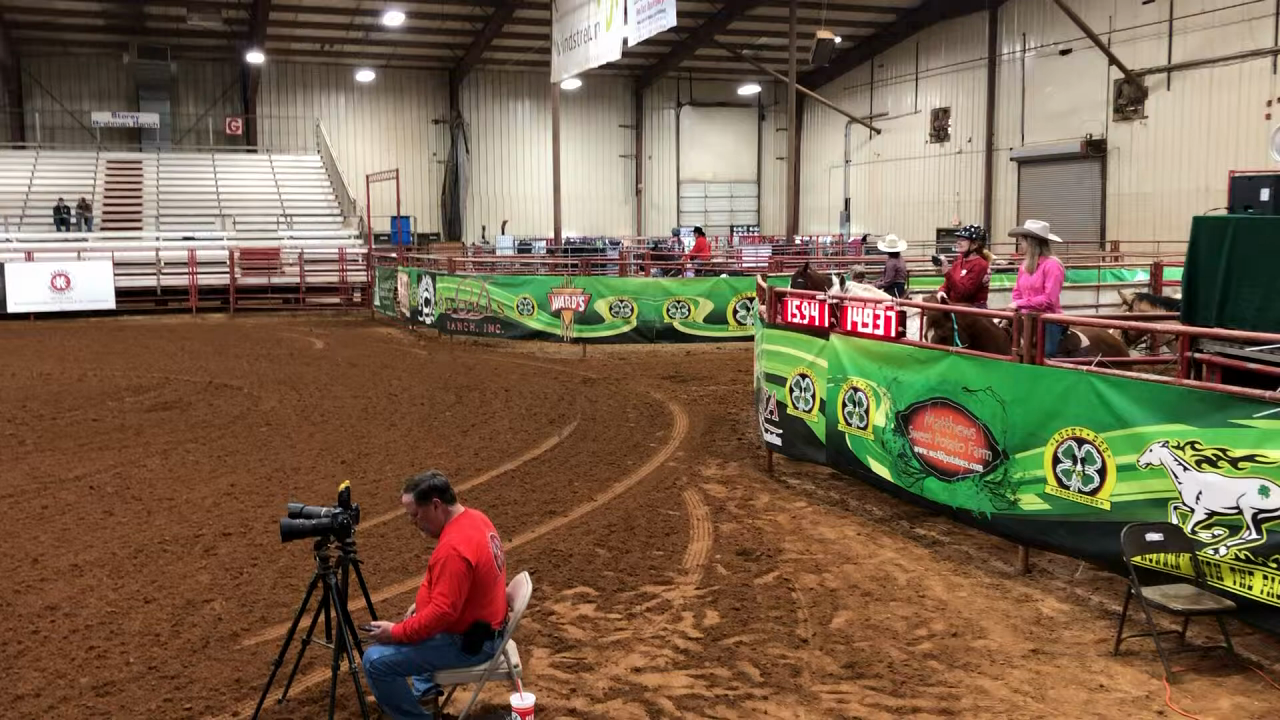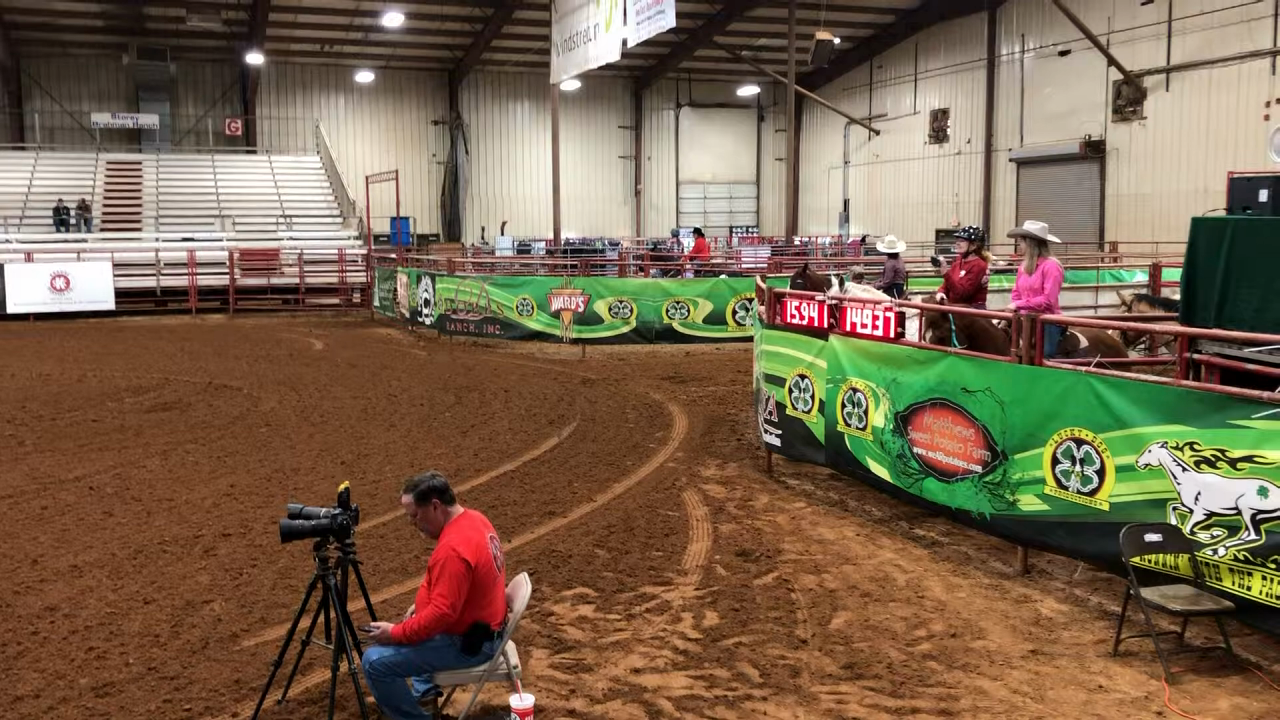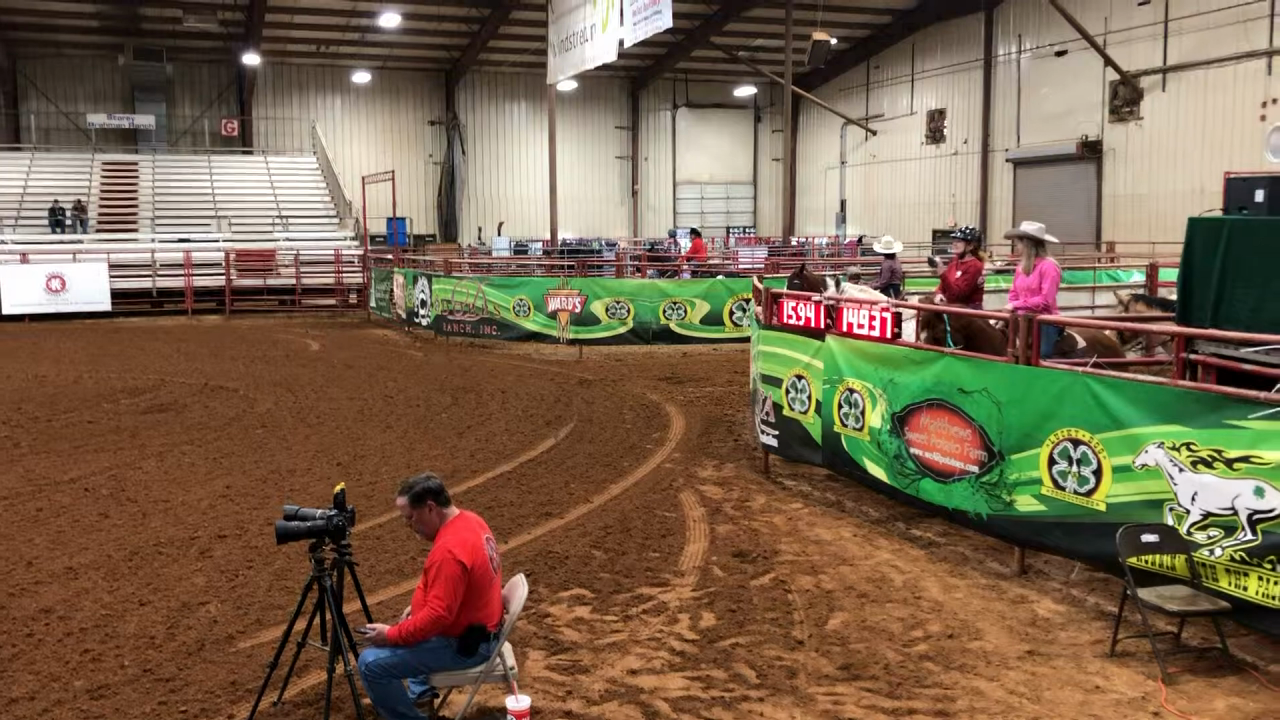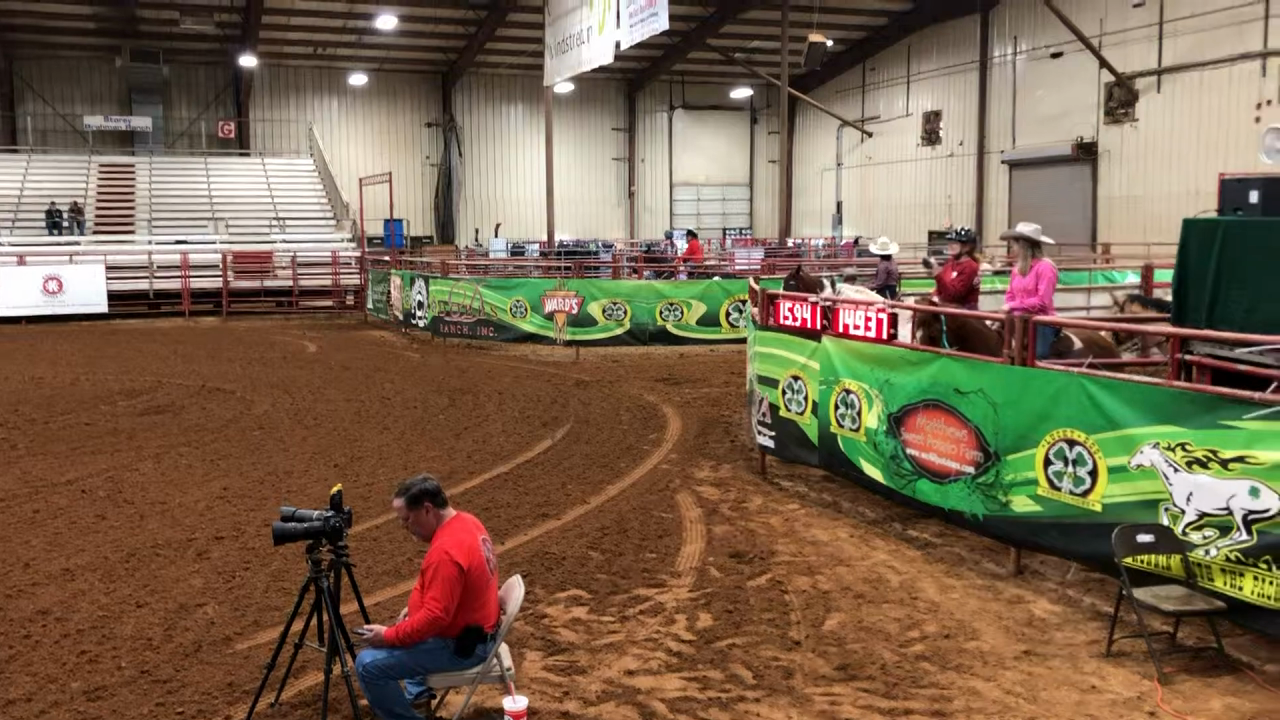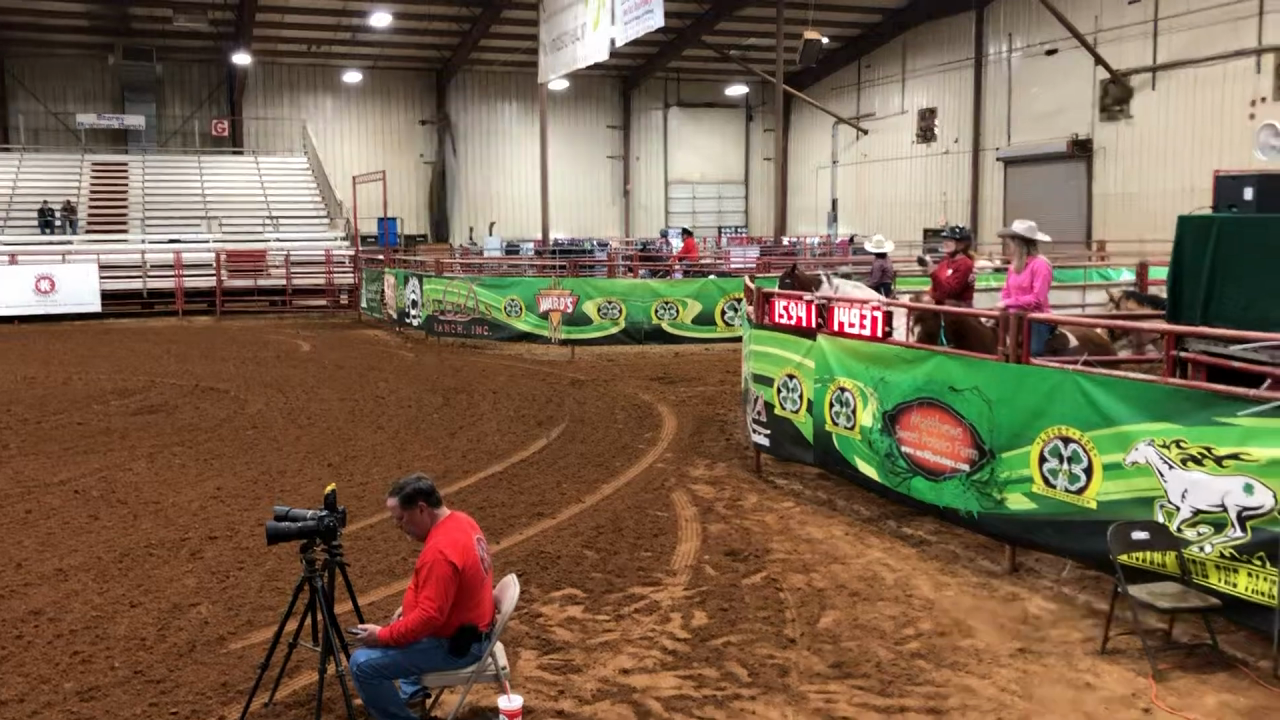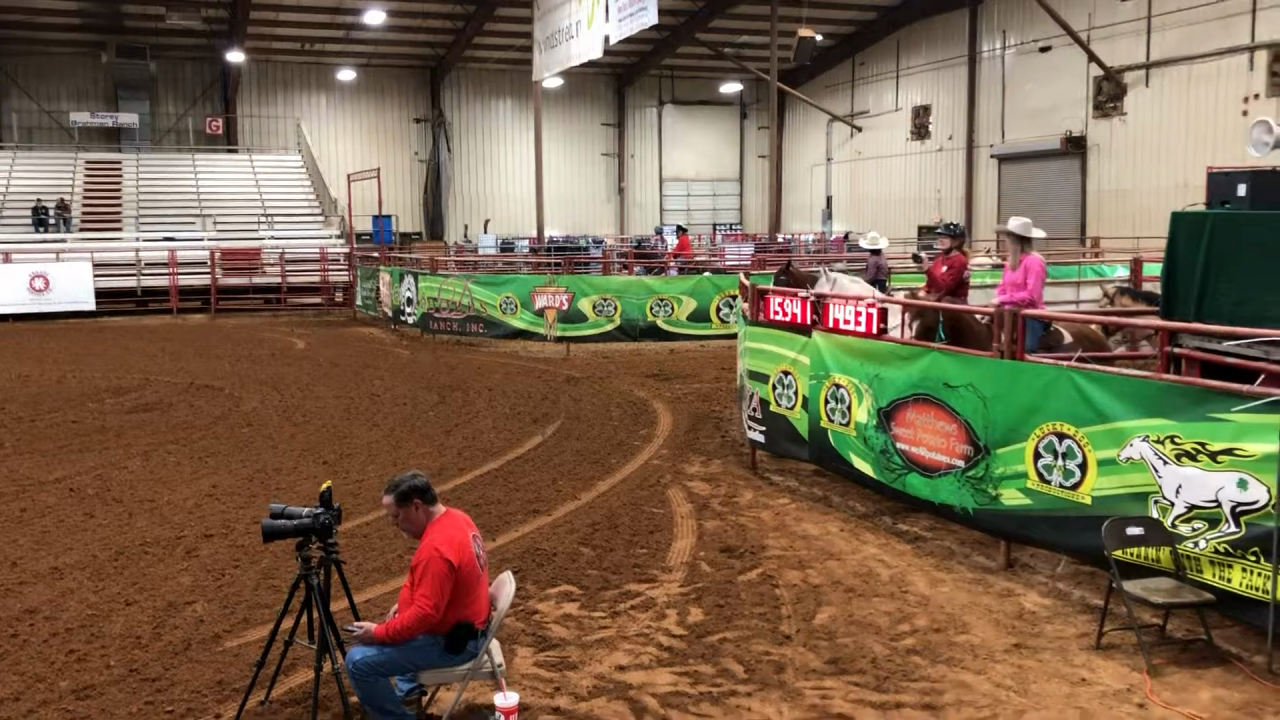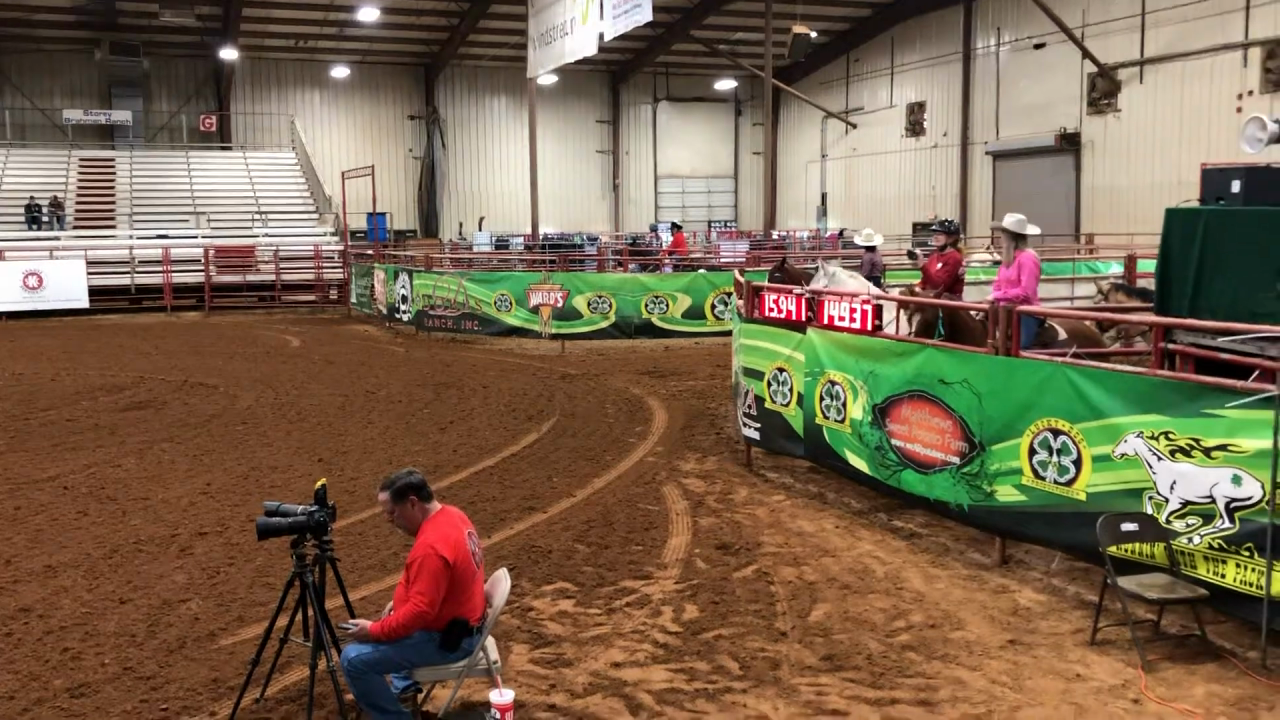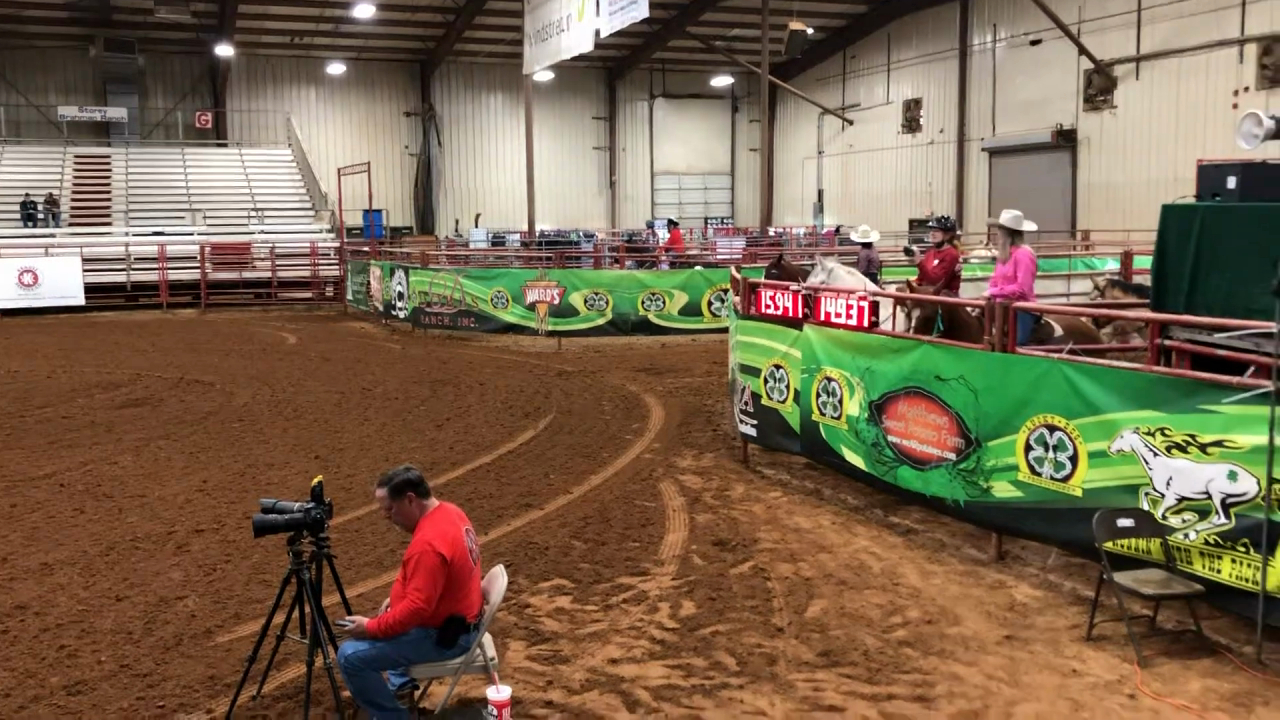
dt=0.1s
person 1, frame 1
left shoulder: (454, 547)
right shoulder: (475, 518)
left elbow: (442, 612)
left wrist: (395, 632)
right wrist: (423, 602)
left hip: (468, 641)
right hip: (481, 625)
left knee: (376, 660)
right knee: (414, 622)
right ankle: (425, 686)
person 1, frame 2
left shoulder: (453, 548)
right shoulder: (475, 519)
left elbow: (442, 614)
left wrist: (395, 633)
right wrist: (422, 603)
left hip: (468, 642)
right hip: (480, 626)
left knee: (375, 661)
right knee: (413, 624)
right ankle: (424, 687)
person 1, frame 3
left shoulder: (449, 550)
right shoulder: (471, 521)
left elbow: (438, 615)
left wrist: (391, 635)
right wrist: (419, 605)
left hip: (464, 644)
right hip: (477, 627)
left knee: (371, 663)
right knee: (410, 624)
right ankle: (420, 689)
person 1, frame 4
left shoulder: (446, 551)
right shoulder: (467, 522)
left elbow: (435, 617)
left wrist: (388, 636)
right wrist: (416, 606)
left hip: (461, 645)
right hip: (473, 628)
left knee: (368, 664)
right knee: (406, 627)
right ankle: (417, 690)
person 1, frame 5
left shoulder: (440, 551)
right shoulder: (461, 521)
left elbow: (429, 617)
left wrist: (382, 635)
right wrist: (410, 605)
left hip: (455, 644)
right hip: (469, 628)
left knee: (363, 664)
right knee: (400, 625)
right ankle: (412, 690)
person 1, frame 6
left shoulder: (436, 548)
right shoulder: (457, 518)
left elbow: (425, 614)
left wrist: (378, 633)
right wrist: (406, 603)
left hip: (451, 641)
right hip: (465, 625)
left knee: (359, 661)
right knee: (396, 625)
right ankle: (408, 688)
person 1, frame 7
left shoulder: (432, 546)
right shoulder: (452, 515)
left elbow: (420, 611)
left wrist: (374, 630)
right wrist: (401, 600)
left hip: (447, 638)
right hip: (460, 623)
left knee: (354, 659)
right knee: (392, 620)
right ankle: (404, 685)
person 1, frame 8
left shoulder: (429, 542)
right shoulder: (450, 512)
left elbow: (417, 608)
left wrist: (370, 627)
right wrist: (398, 597)
left hip: (443, 635)
right hip: (457, 620)
left knee: (351, 656)
right knee: (388, 618)
right ankle: (401, 682)
